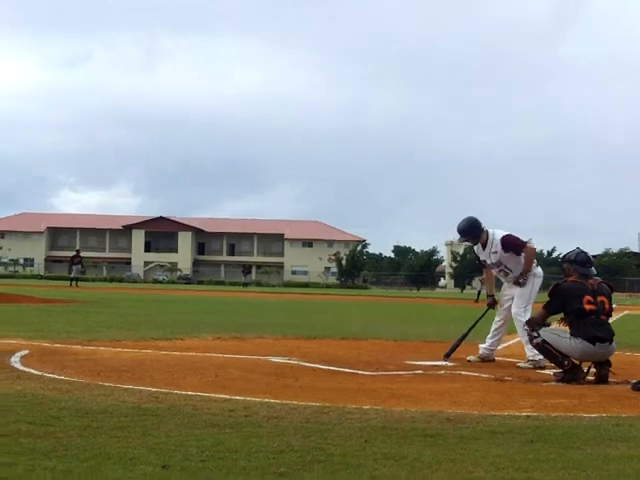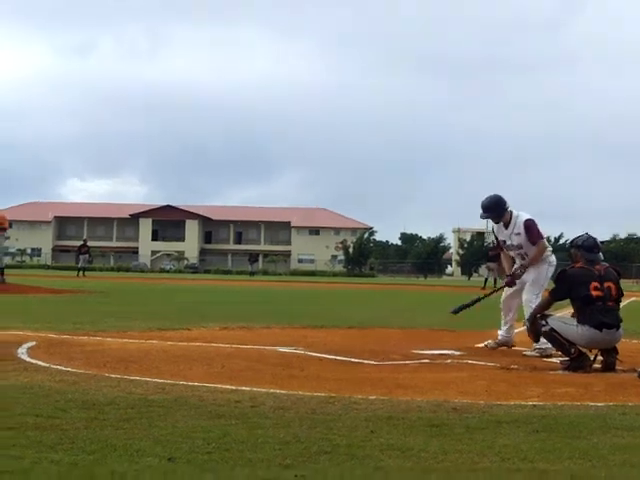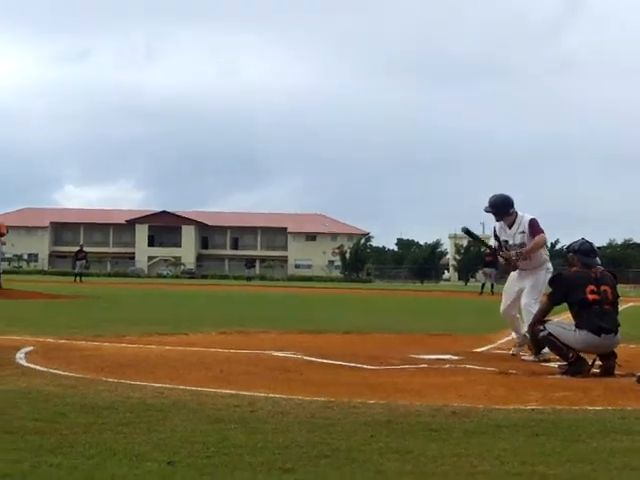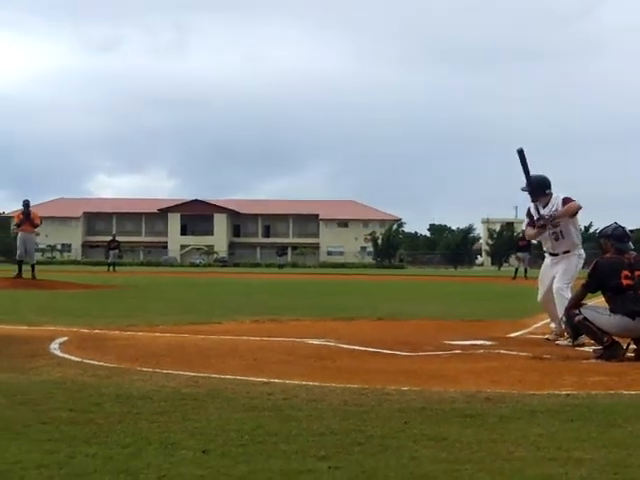
dt=0.2s
person 1, frame 1
left shoulder: (503, 239)
right shoulder: (478, 248)
left elbow: (530, 249)
right elbow: (488, 271)
left wrist: (524, 274)
right wrist: (490, 295)
left hip: (529, 276)
right hip: (511, 280)
left knee: (519, 313)
right knee: (502, 315)
left ankle: (536, 358)
right ankle: (487, 352)
person 1, frame 2
left shoulder: (525, 222)
right shoulder: (497, 228)
left elbow: (542, 246)
right elbow: (504, 252)
left wrist: (523, 267)
right wrist: (509, 274)
left hip: (543, 262)
right hip: (523, 265)
left knee: (529, 299)
right knee: (508, 299)
left ankle: (543, 346)
right ankle: (505, 337)
person 1, frame 3
left shoulder: (528, 222)
right shoulder: (498, 228)
left elbow: (542, 240)
right elbow: (502, 253)
left wrist: (520, 255)
right wrist: (508, 261)
left hip: (539, 269)
right hip: (518, 271)
left knee: (528, 303)
right knee: (506, 308)
left ankle: (541, 351)
right ankle: (522, 337)
person 1, frame 4
left shoulder: (562, 201)
right shoulder: (532, 209)
left elbow: (577, 206)
right elbow: (528, 233)
left wrist: (552, 217)
right wrist: (538, 229)
left hip: (571, 254)
right hip: (551, 257)
left knee: (560, 287)
right knee: (543, 296)
right ankle: (559, 327)
person 2, frame 1
left shoulder: (566, 287)
right shoulder: (604, 287)
left elbow: (540, 318)
left wrist: (529, 321)
left hip: (584, 348)
right hip: (609, 348)
left knee: (535, 333)
left ankle: (572, 370)
right ankle: (603, 366)
person 2, frame 2
left shoulder: (572, 273)
right shoulder: (611, 272)
left elbow: (548, 301)
right elbow: (615, 305)
left wrist: (531, 317)
left hip: (591, 334)
right hip: (616, 335)
left knee: (542, 321)
left ankle: (578, 358)
right ankle: (609, 354)
person 2, frame 3
left shoulder: (569, 277)
right shoulder: (607, 276)
left elbow: (548, 305)
right elbow: (614, 310)
left wrist: (532, 325)
left hip: (589, 339)
right hip: (614, 340)
left knee: (541, 327)
left ankle: (576, 363)
right ankle: (608, 358)
person 2, frame 4
left shoulder: (604, 263)
left elbow: (582, 293)
left wrist: (567, 308)
left hip: (623, 323)
left knee: (574, 312)
left ankle: (611, 346)
